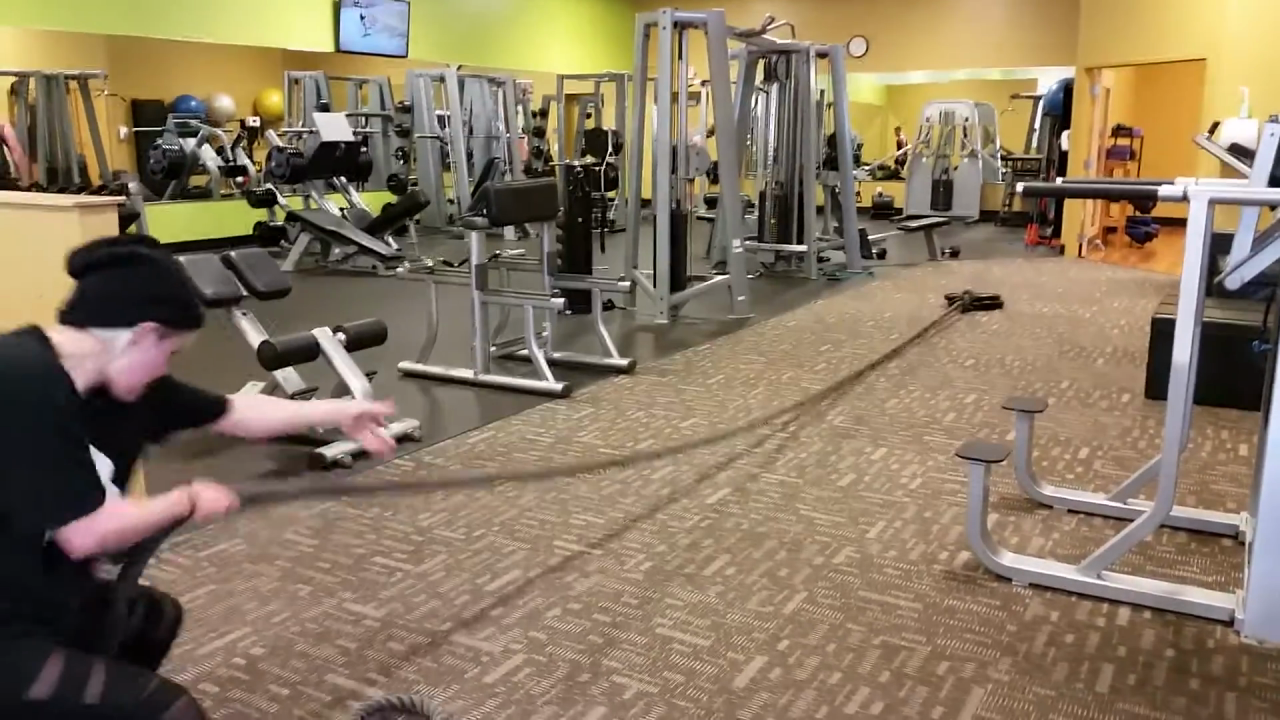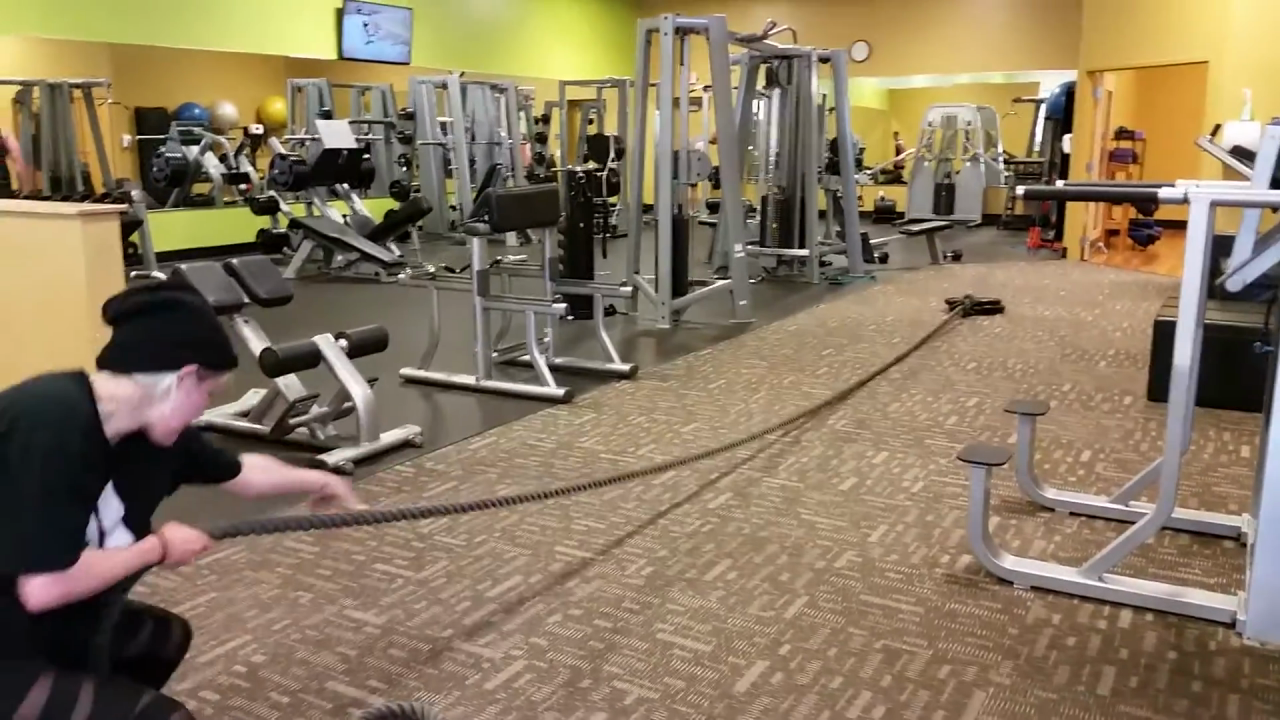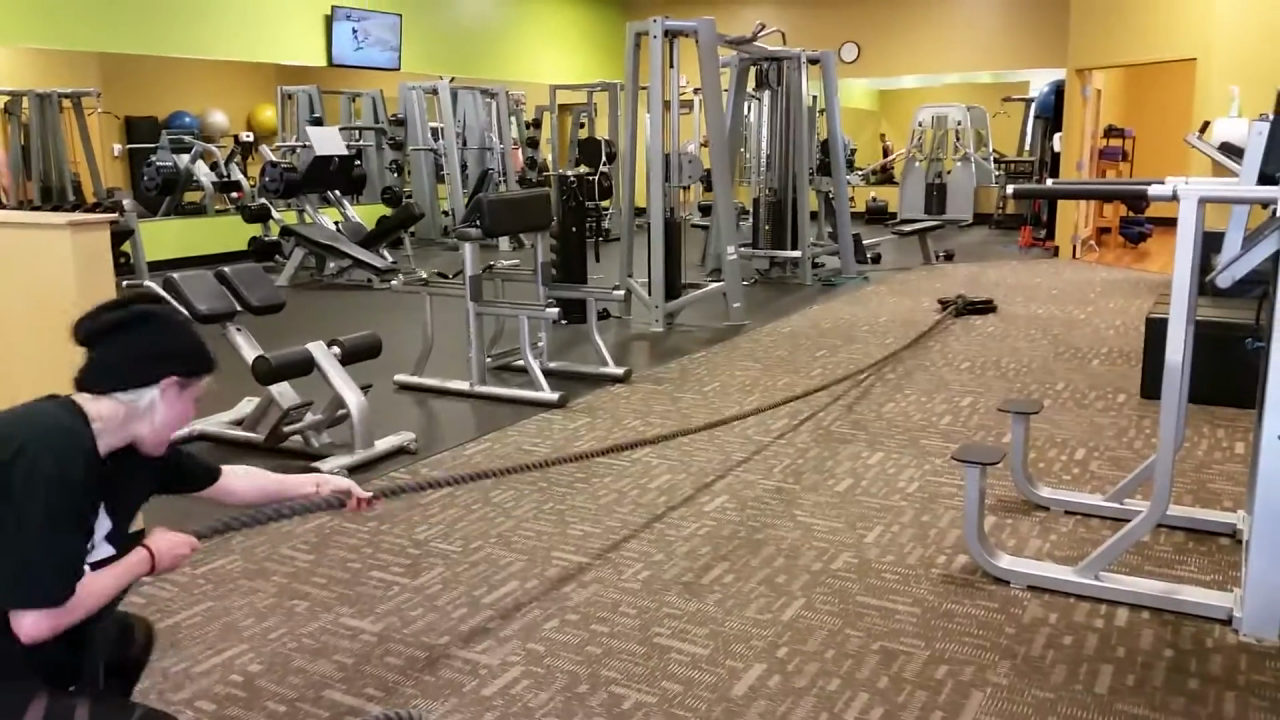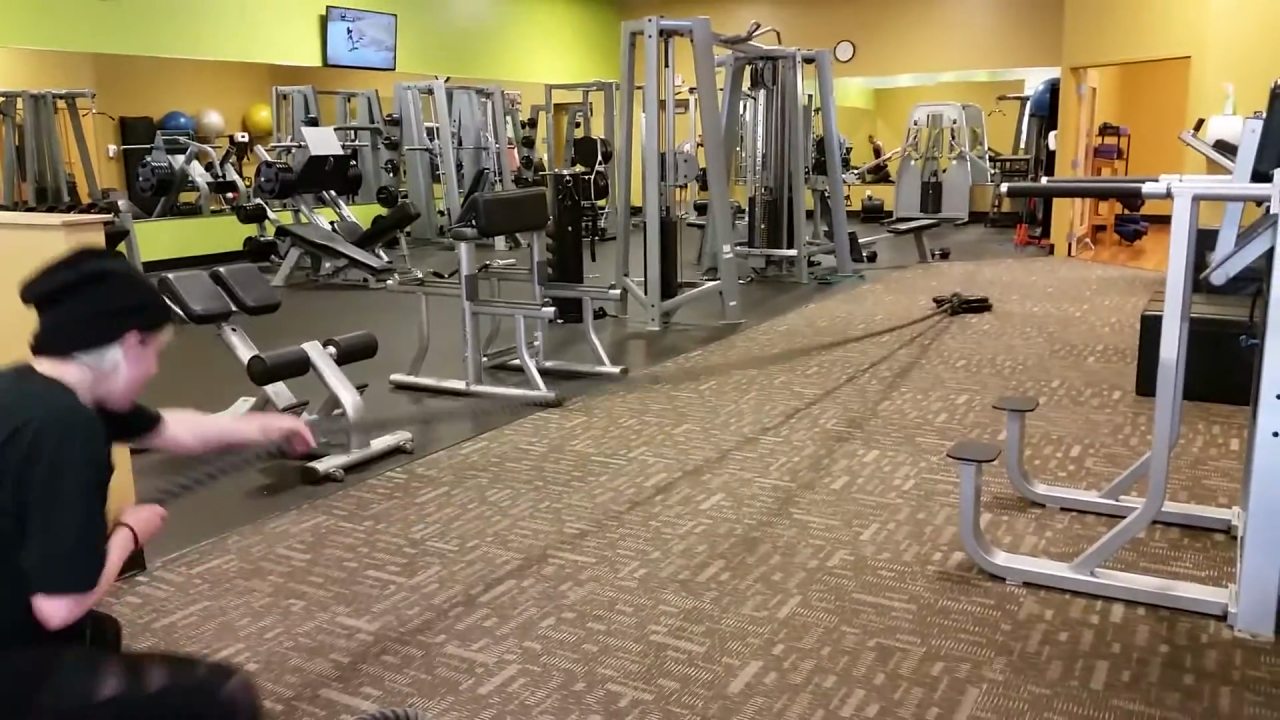
dt=0.2s
person 1, frame 1
left shoulder: (100, 375)
left elbow: (233, 414)
right elbow: (85, 533)
left wrist: (339, 413)
right wrist: (187, 502)
left knee: (156, 617)
person 1, frame 2
left shoulder: (151, 428)
right shoulder: (48, 426)
left elbow: (240, 472)
right elbow: (46, 585)
left wrist: (317, 480)
right wrist: (158, 548)
left knee: (164, 637)
person 1, frame 3
left shoulder: (124, 442)
right shoulder: (51, 452)
left elbow: (221, 480)
right elbow: (38, 620)
left wrist: (314, 483)
right wrist: (147, 557)
left knee: (128, 640)
person 1, frame 4
right shoulder: (60, 433)
left elbow: (167, 430)
right elbow: (61, 603)
left wrist: (263, 428)
right wrist: (127, 533)
left knee: (96, 635)
